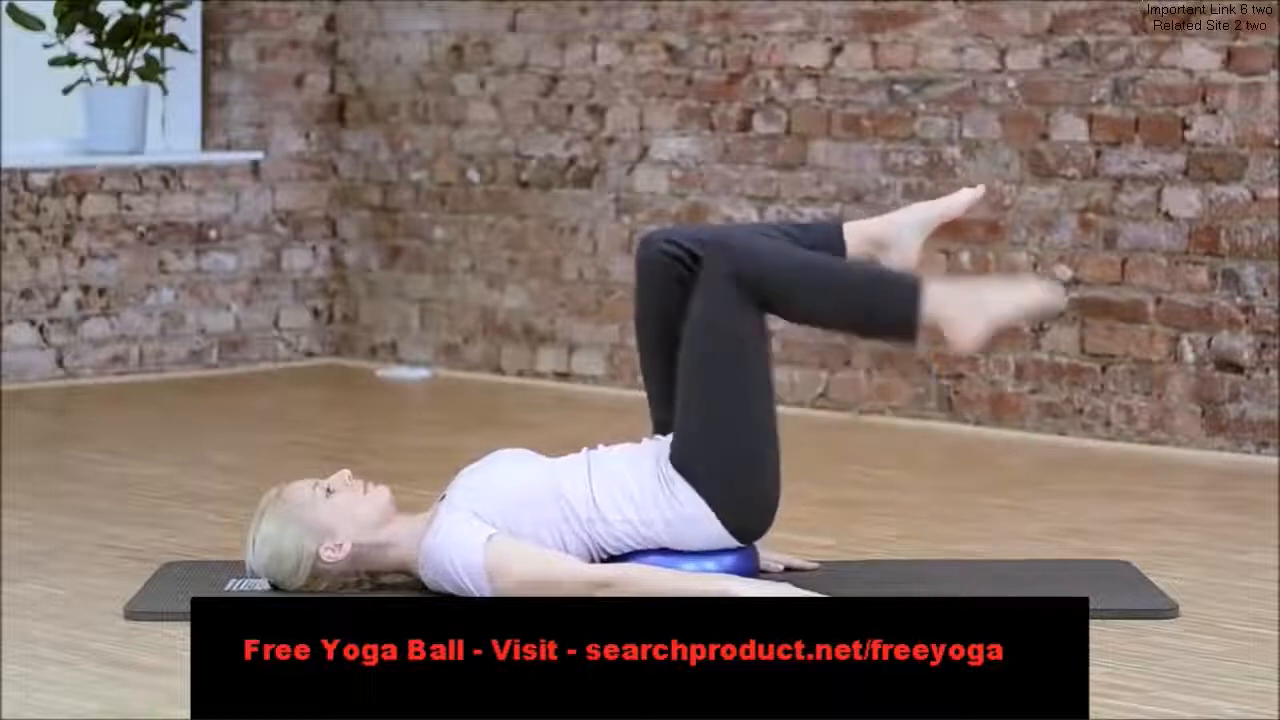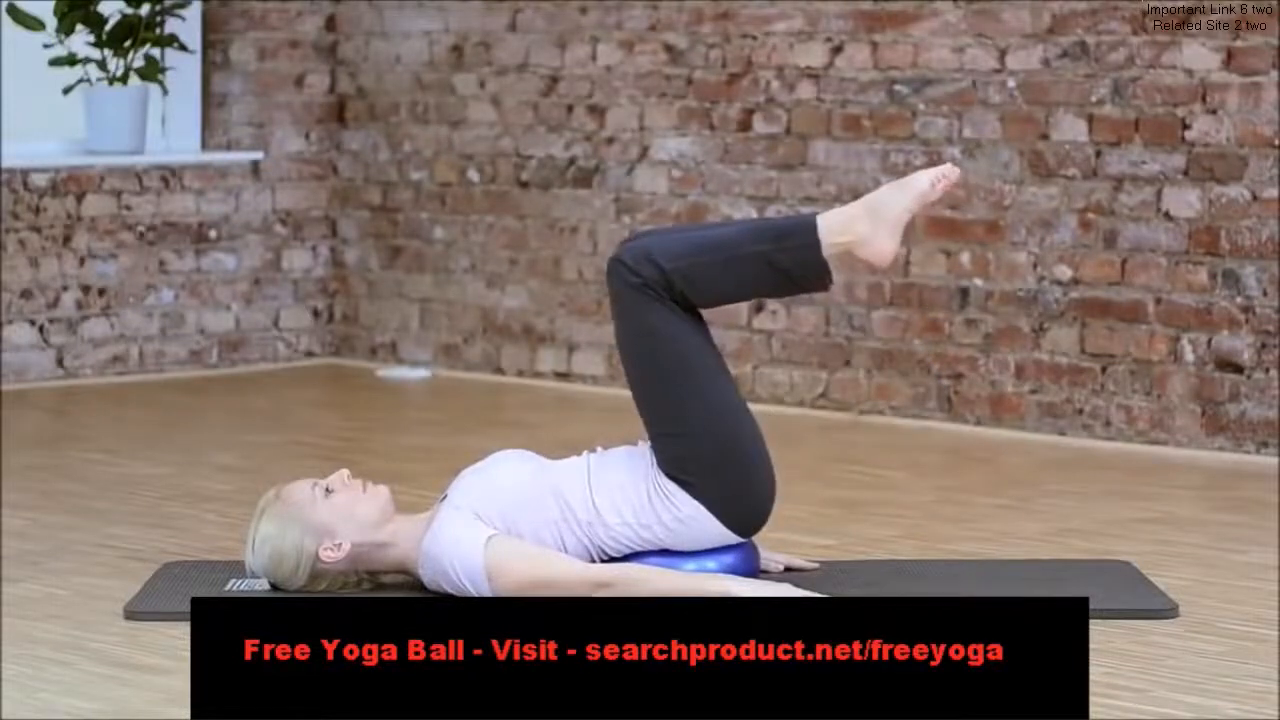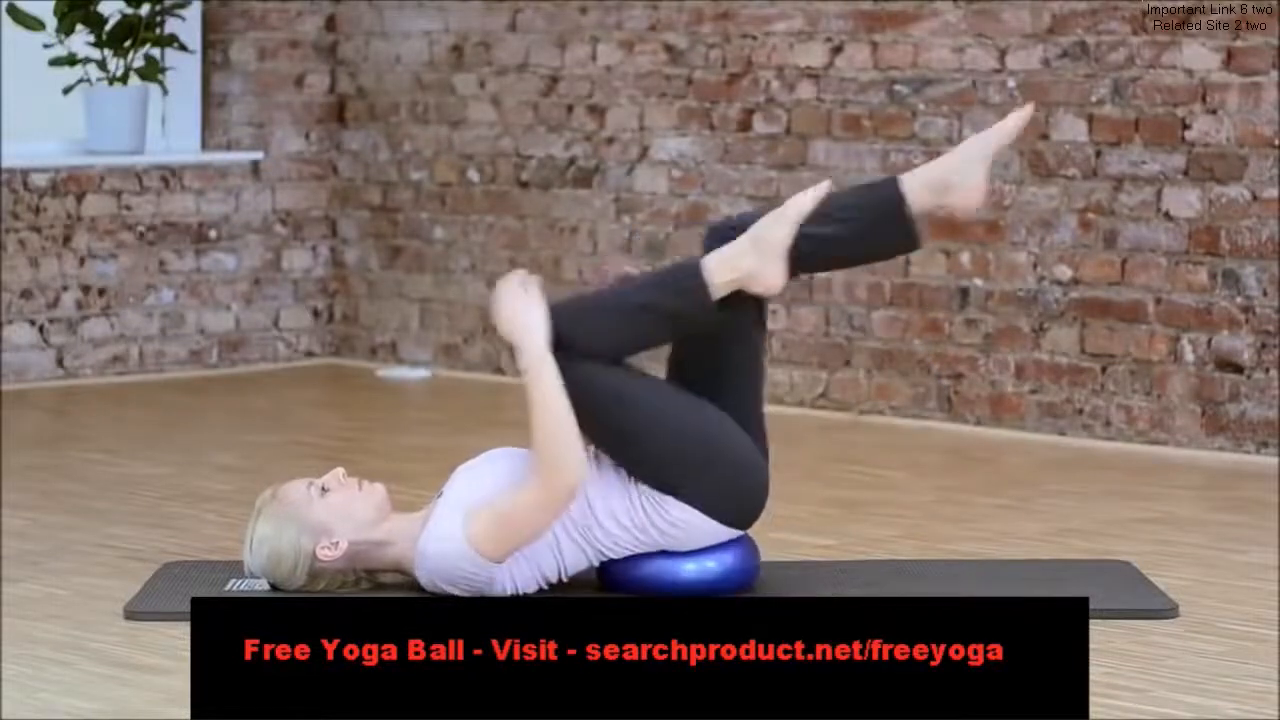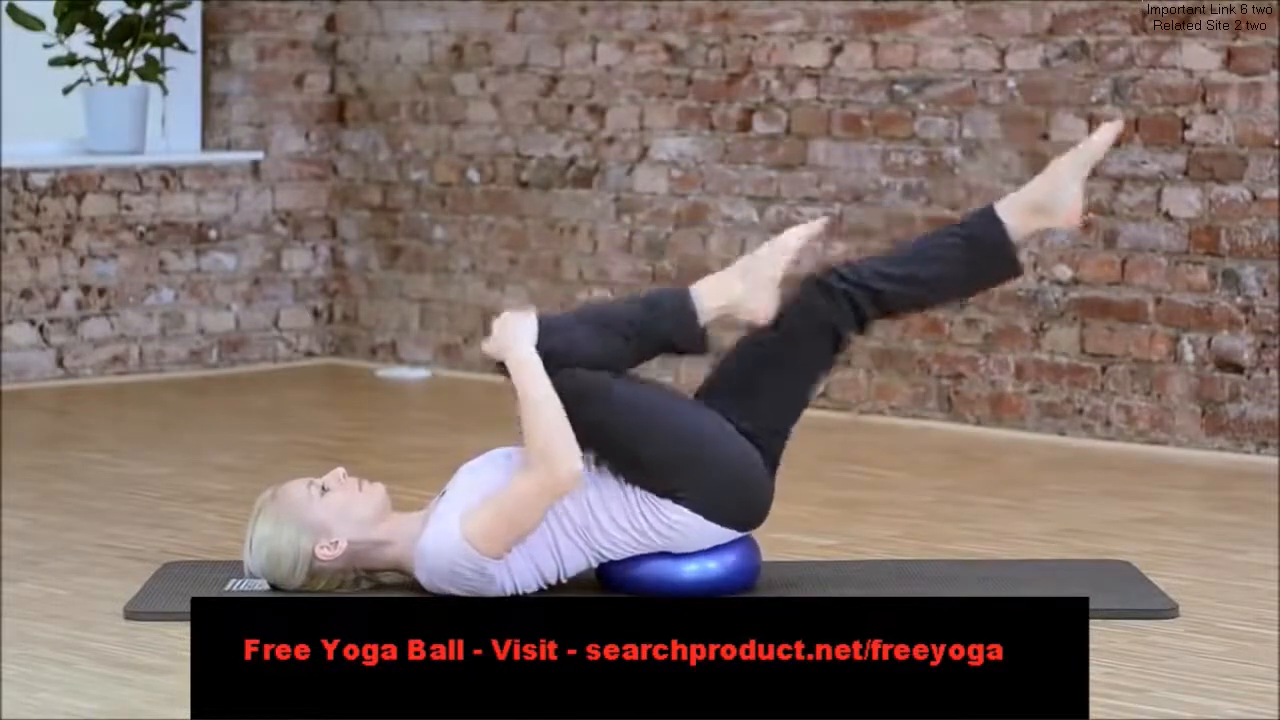
dt=1s
person 1, frame 1
left shoulder: (450, 517)
right shoulder: (448, 553)
right elbow: (600, 583)
right wrist: (754, 593)
left hip: (683, 481)
right hip: (710, 493)
left knee: (669, 255)
right knee: (734, 268)
left ankle: (875, 240)
right ankle: (942, 306)
person 1, frame 2
left shoulder: (450, 517)
right shoulder: (448, 553)
right elbow: (600, 582)
right wrist: (743, 590)
left hip: (688, 494)
right hip: (710, 494)
left knee: (646, 264)
right knee: (639, 271)
left ankle: (845, 234)
right ankle: (846, 230)
person 1, frame 3
left shoulder: (448, 519)
right shoulder: (449, 553)
right elbow: (563, 481)
right wrist: (531, 343)
left hip: (692, 481)
right hip: (710, 493)
left knee: (729, 245)
right knee: (560, 329)
left ankle: (928, 190)
right ankle: (741, 263)
person 1, frame 4
left shoulder: (445, 524)
right shoulder: (448, 554)
right elbow: (562, 470)
left wrist: (560, 353)
right wrist: (524, 355)
left hip: (707, 474)
right hip: (713, 491)
left knee: (838, 292)
right knee: (533, 348)
left ankle: (1024, 214)
right ankle: (717, 297)
